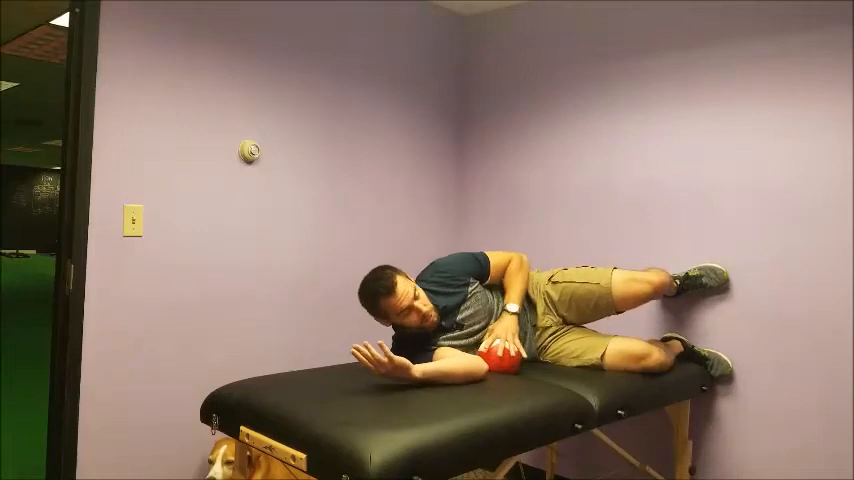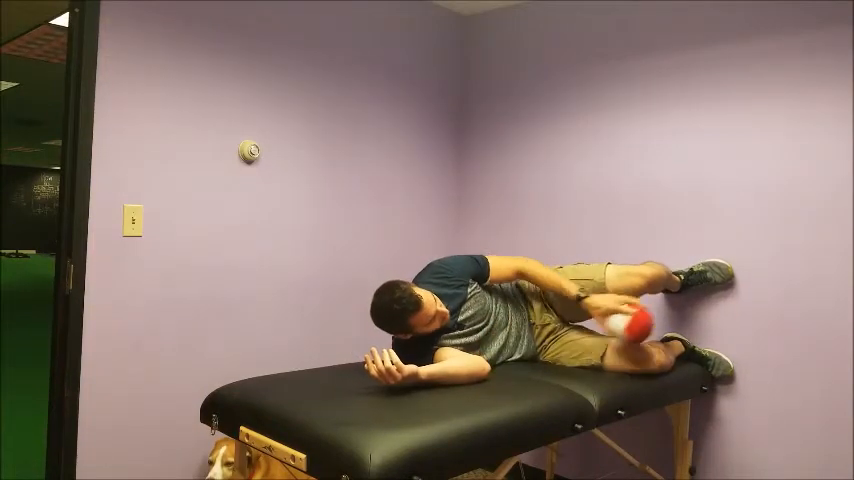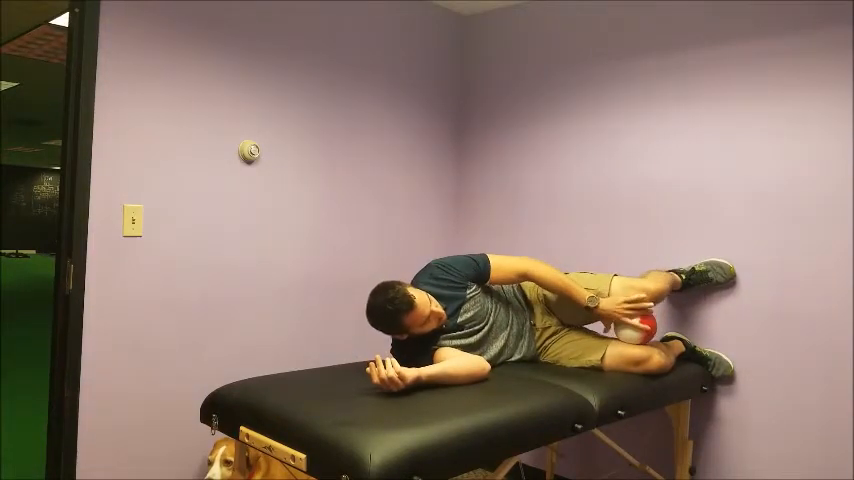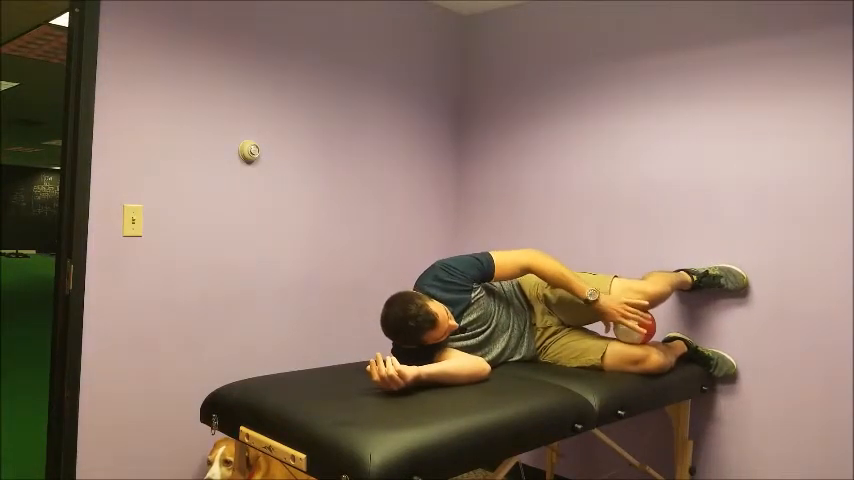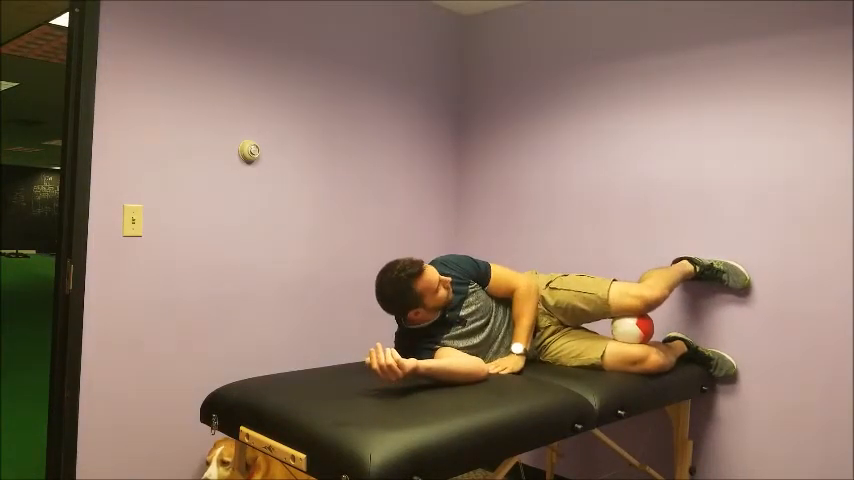
dt=1s
person 1, frame 1
left shoulder: (443, 273)
right shoulder: (413, 346)
left elbow: (516, 261)
right elbow: (478, 366)
left wrist: (509, 315)
right wrist: (409, 373)
left hip: (539, 295)
right hip: (542, 343)
left knee: (651, 283)
right knee: (652, 358)
left ankle: (677, 283)
right ankle: (678, 346)
person 1, frame 2
left shoulder: (441, 273)
right shoulder: (417, 348)
left elbow: (521, 266)
right elbow: (479, 367)
left wrist: (586, 298)
right wrist: (412, 376)
left hip: (539, 297)
right hip: (541, 342)
left knee: (648, 275)
right knee: (654, 359)
left ankle: (678, 281)
right ankle: (679, 347)
person 1, frame 3
left shoulder: (439, 274)
right shoulder: (415, 349)
left elbow: (525, 267)
right elbow: (479, 367)
left wrist: (595, 303)
right wrist: (410, 377)
left hip: (541, 298)
right hip: (542, 343)
left knee: (650, 291)
right knee: (652, 361)
left ankle: (678, 279)
right ankle: (678, 346)
person 1, frame 4
left shoulder: (442, 276)
right shoulder: (418, 349)
left elbow: (530, 259)
right elbow: (479, 368)
left wrist: (598, 299)
right wrist: (411, 376)
left hip: (537, 297)
right hip: (540, 344)
left knee: (646, 294)
right knee: (650, 361)
left ankle: (688, 278)
right ankle: (680, 347)
person 1, frame 5
left shoulder: (447, 267)
right shoulder: (417, 344)
left elbow: (523, 285)
right elbow: (477, 368)
left wrist: (515, 350)
right wrist: (411, 368)
left hip: (541, 297)
right hip: (541, 343)
left knee: (645, 297)
right knee: (649, 360)
left ankle: (688, 268)
right ankle: (680, 348)
